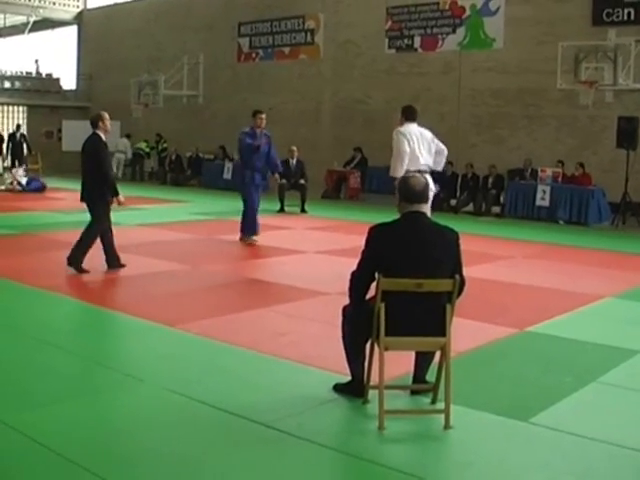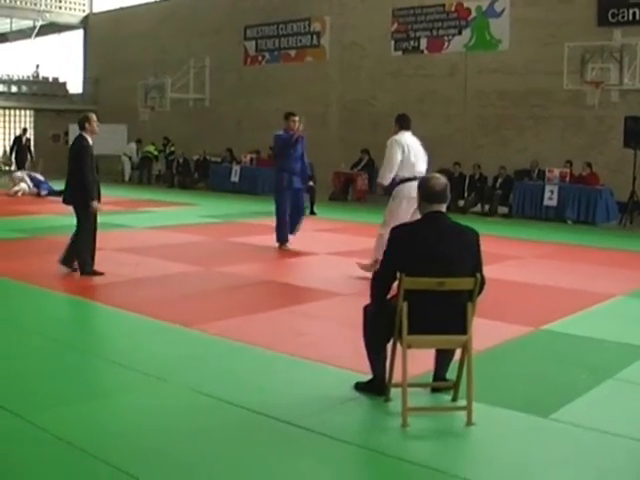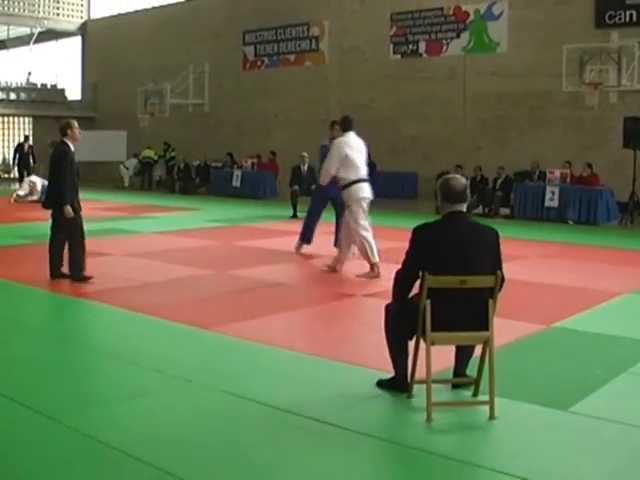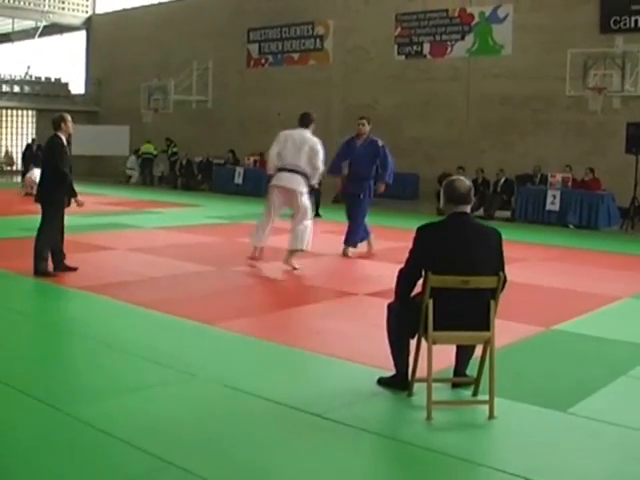
dt=0.5s
person 1, frame 1
left shoulder: (381, 233)
right shoulder: (449, 236)
left elbow: (361, 280)
right elbow: (457, 285)
left wrist: (357, 304)
left hip: (390, 323)
right hip: (433, 325)
left knee: (352, 313)
left ankle: (357, 382)
right ankle: (420, 380)
person 1, frame 2
left shoulder: (403, 233)
right shoulder: (469, 235)
left elbow: (383, 279)
right elbow: (477, 284)
left wrist: (377, 303)
left hip: (411, 321)
right hip: (455, 323)
left knee: (373, 313)
left ankle: (378, 380)
right ankle: (440, 377)
person 1, frame 3
left shoulder: (424, 233)
right shoulder: (489, 234)
left elbow: (406, 277)
left wrist: (398, 302)
left hip: (434, 319)
right hip: (476, 320)
left knee: (394, 311)
left ankle: (400, 378)
right ankle: (460, 373)
person 1, frame 4
left shoulder: (429, 233)
right shoulder: (492, 235)
left elbow: (409, 275)
left wrist: (400, 300)
left hip: (436, 317)
right hip: (477, 319)
left knee: (397, 310)
left ankle: (401, 376)
right ankle: (460, 373)
person 2, frame 1
left shoulder: (90, 141)
right shoulder: (99, 143)
right elbow: (106, 172)
right wrist: (117, 194)
left hip: (91, 191)
right hip: (99, 193)
left knee: (104, 225)
right knee: (98, 226)
left ankle: (113, 260)
right ankle: (75, 259)
person 2, frame 2
left shoulder: (81, 143)
right shoulder: (83, 145)
right elbow: (85, 174)
left wrist: (92, 197)
right wrist: (93, 199)
left hip: (82, 195)
right hip: (83, 196)
left knee: (85, 228)
right knee: (86, 230)
left ankle: (68, 259)
right ankle: (85, 267)
person 2, frame 3
left shoulder: (64, 149)
right shoulder: (64, 151)
right elbow: (63, 180)
left wrist: (71, 202)
right wrist: (67, 204)
left hip: (62, 201)
right hip: (63, 202)
left knee: (59, 235)
right knee: (76, 235)
left ankle: (55, 270)
right ankle: (76, 272)
person 2, frame 4
left shoulder: (56, 142)
right shoulder: (57, 144)
right elbow: (63, 173)
left wrist: (68, 195)
right wrist: (75, 195)
left hip: (55, 194)
right hip: (53, 195)
left knee: (56, 229)
right knee: (48, 230)
left ankle: (59, 263)
right ankle: (40, 266)
person 3, frame 1
left shoulder: (400, 132)
right shoulder: (426, 133)
left elbow: (401, 155)
right elbow: (442, 151)
left wrist: (397, 176)
right wrist: (434, 168)
right hip: (426, 180)
person 3, frame 2
left shoulder: (396, 140)
right shoulder: (417, 142)
left elbow: (391, 163)
left wrist: (383, 183)
left hip: (405, 189)
left knee: (389, 226)
left ankle: (376, 262)
person 3, frame 3
left shoulder: (340, 143)
right shoulder: (360, 142)
left elbow: (330, 167)
left wrist: (322, 182)
left hip: (353, 191)
right hip: (364, 188)
left knee: (360, 229)
right knee: (347, 228)
left ankle: (374, 268)
right ankle: (338, 262)
person 3, frame 4
left shoulder: (284, 135)
right shoulder: (314, 141)
left elbow: (272, 155)
right elbow: (318, 166)
left wrist: (272, 173)
right wrist: (312, 181)
left hip: (280, 181)
right hip: (298, 182)
left knee: (269, 215)
right knee: (302, 220)
left ankle: (257, 249)
right ankle: (290, 255)
person 4, frame 1
left shoulder: (267, 137)
right shoulder: (245, 134)
left elbow: (271, 156)
right elbow: (246, 146)
left wrist: (275, 171)
right wrist: (257, 144)
left hip: (259, 175)
right hip: (248, 175)
left knee: (253, 206)
right knee: (251, 204)
left ankle: (244, 234)
right ankle: (249, 234)
person 4, frame 2
left shoulder: (300, 138)
right shoulder: (279, 137)
right elbow: (286, 143)
left wrist: (304, 176)
right wrist: (295, 135)
left hip: (297, 179)
right hip: (283, 179)
left knee: (299, 209)
right knee: (284, 211)
left ankle: (287, 233)
right ankle: (282, 241)
person 4, frame 3
right shoulder: (326, 147)
right elbow: (325, 160)
left hip: (339, 187)
right hip: (325, 186)
left knee: (342, 217)
right knee: (313, 215)
right ankle: (302, 242)
person 4, frame 4
left shoulder: (376, 144)
right shoulder: (349, 143)
left elbow: (387, 163)
right elbow: (338, 159)
left wrist: (382, 181)
right wrist: (338, 173)
left hip: (365, 184)
right hip: (351, 183)
left knee: (357, 216)
right knee: (353, 215)
left ankle: (348, 246)
right ankle: (366, 238)
